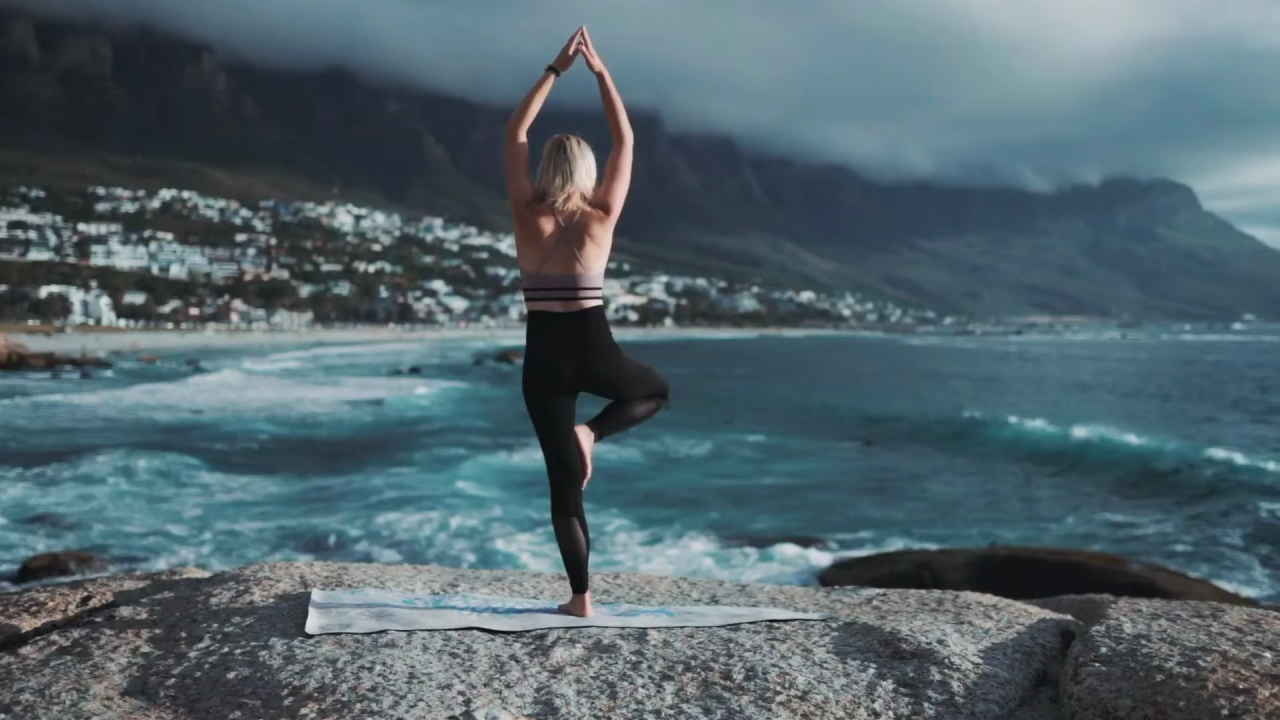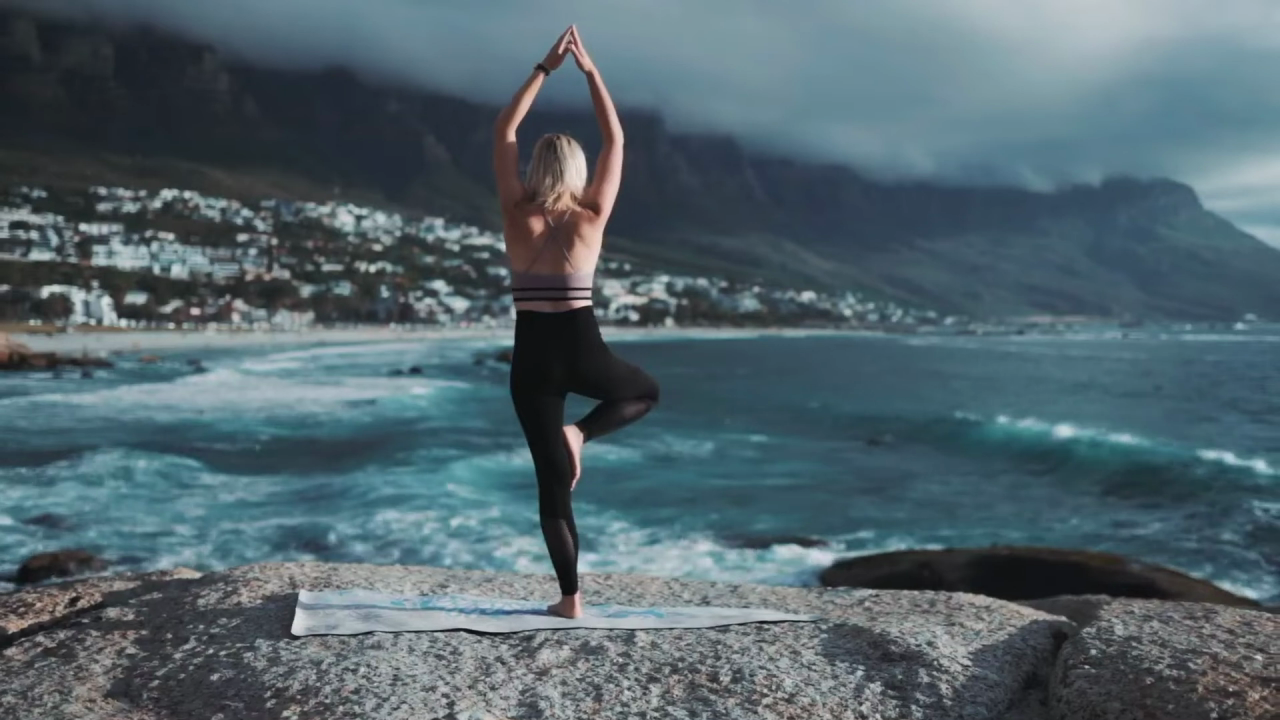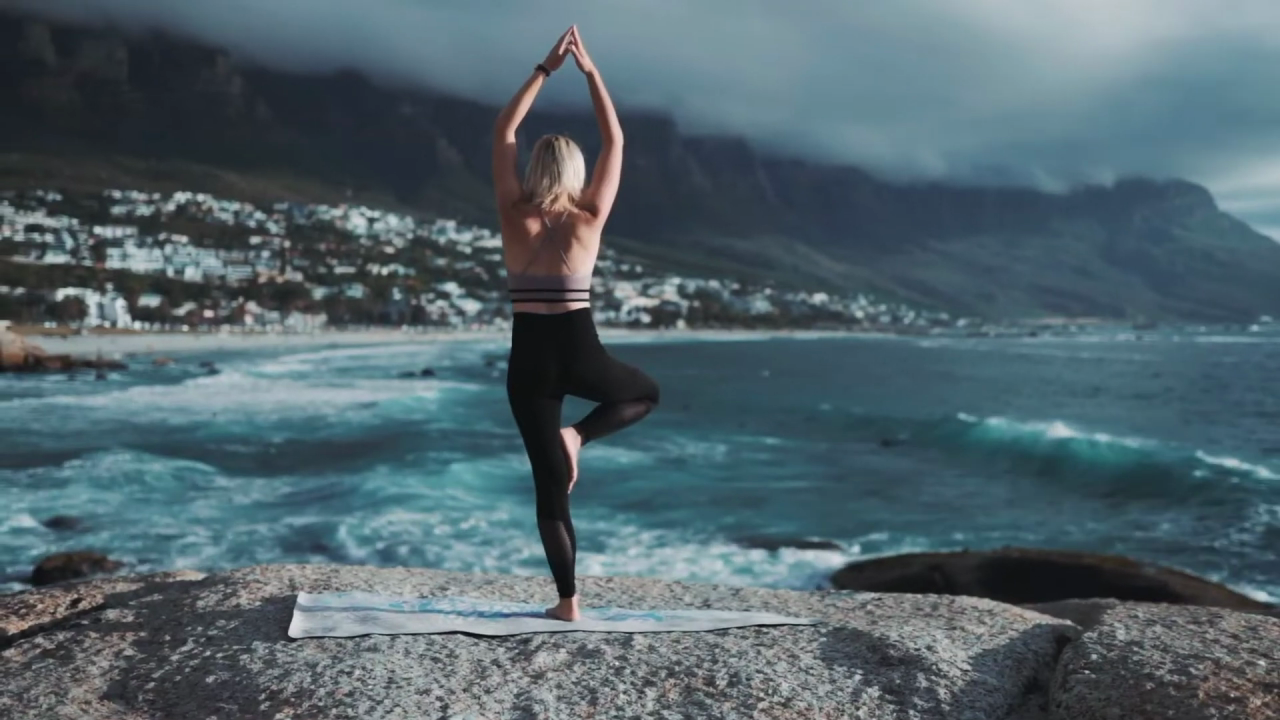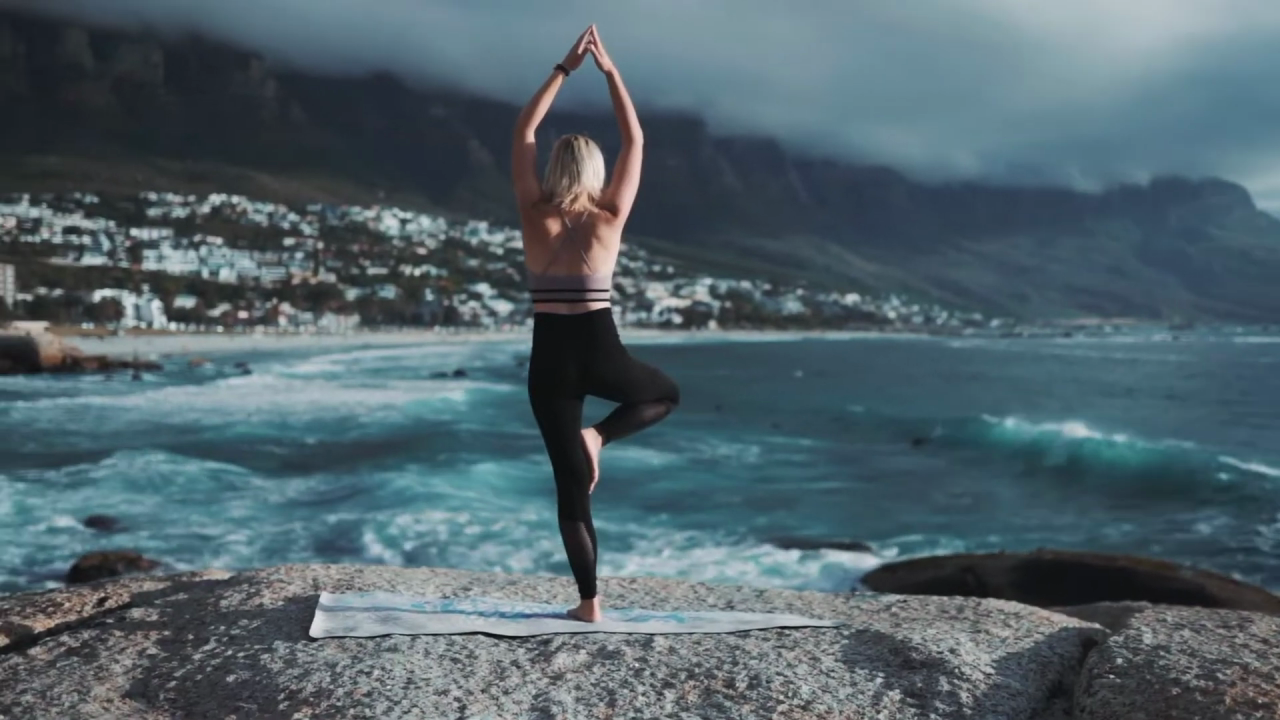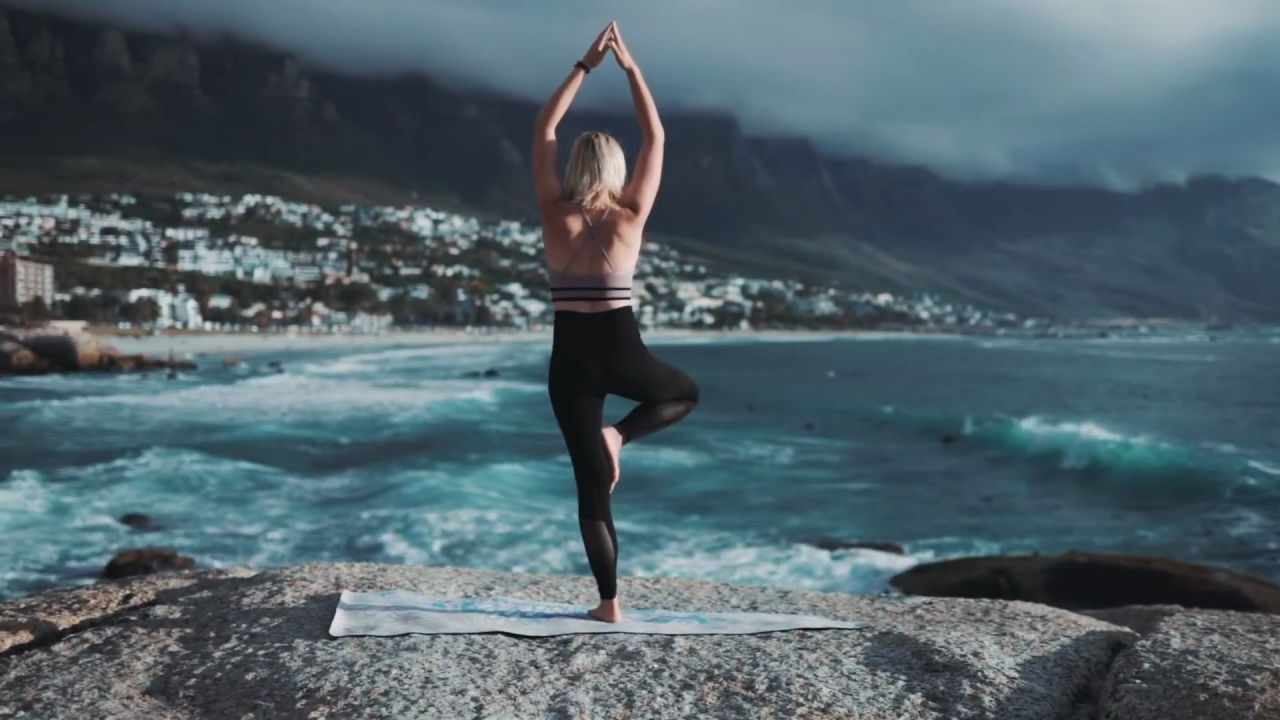
dt=0.4s
person 1, frame 1
left shoulder: (527, 216)
right shoulder: (601, 217)
left elbow: (515, 133)
right elbow: (625, 139)
left wrist: (555, 69)
right wrist: (598, 69)
left hip: (544, 358)
right hip: (593, 352)
left knee: (564, 483)
right knee: (656, 390)
left ankle: (580, 598)
right ankle: (590, 432)
person 1, frame 2
left shoulder: (516, 215)
right shoulder: (592, 217)
left elbow: (504, 132)
right elbow: (615, 138)
left wrist: (545, 67)
right wrist: (588, 68)
left hip: (532, 359)
right hip: (583, 352)
left knee: (552, 484)
right knee: (646, 391)
left ankle: (570, 599)
right ankle: (580, 433)
person 1, frame 3
left shoulder: (513, 216)
right shoulder: (589, 219)
left elbow: (503, 133)
right elbow: (615, 140)
left wrist: (545, 68)
right wrist: (589, 69)
left hip: (529, 359)
right hip: (579, 354)
left knee: (549, 487)
right knee: (646, 393)
left ankle: (567, 602)
right ankle: (578, 435)
person 1, frame 4
left shoulder: (534, 216)
right shoulder: (609, 218)
left elbow: (523, 133)
right elbow: (635, 139)
left wrist: (564, 68)
right wrist: (608, 68)
left hip: (550, 361)
right hip: (600, 354)
left knee: (570, 487)
right knee: (666, 393)
left ankle: (589, 604)
right ankle: (599, 436)
person 1, frame 5
left shoulder: (555, 215)
right shoulder: (631, 217)
left elbow: (544, 130)
right elbow: (656, 137)
left wrist: (585, 65)
right wrist: (629, 66)
left hip: (571, 359)
right hip: (621, 353)
left knee: (591, 487)
right knee: (686, 393)
left ankle: (609, 604)
right ankle: (619, 435)
